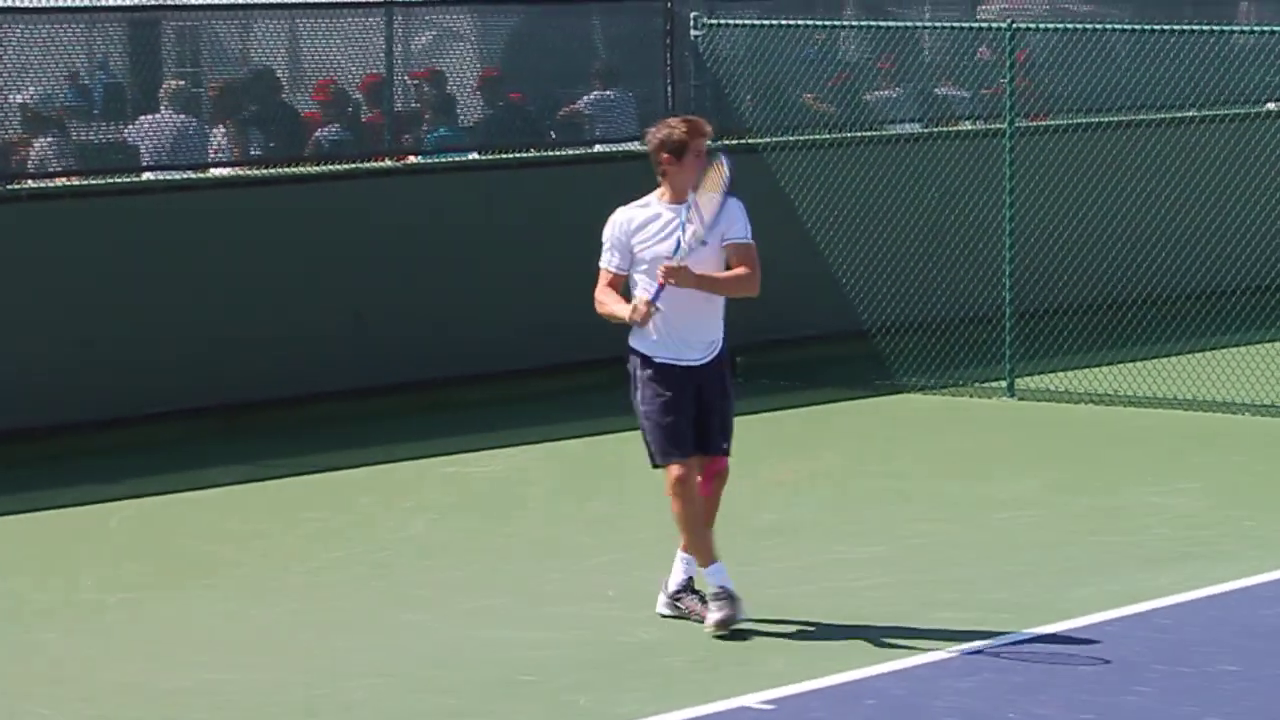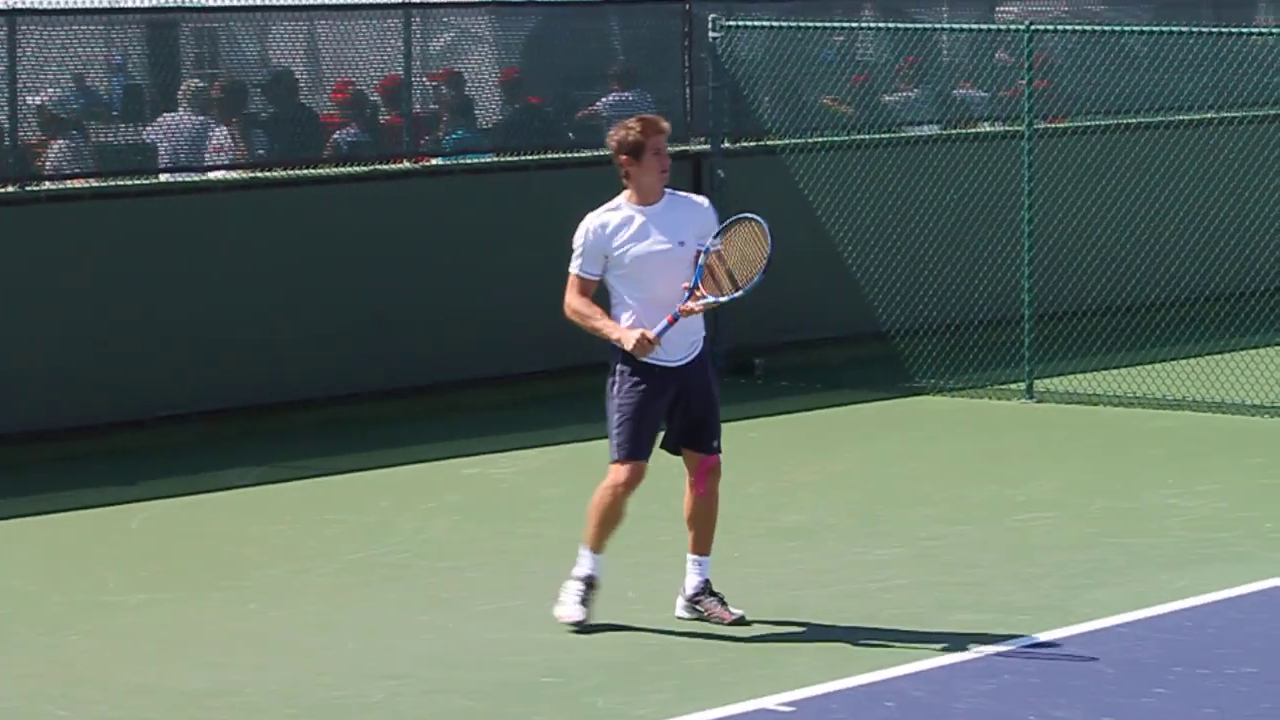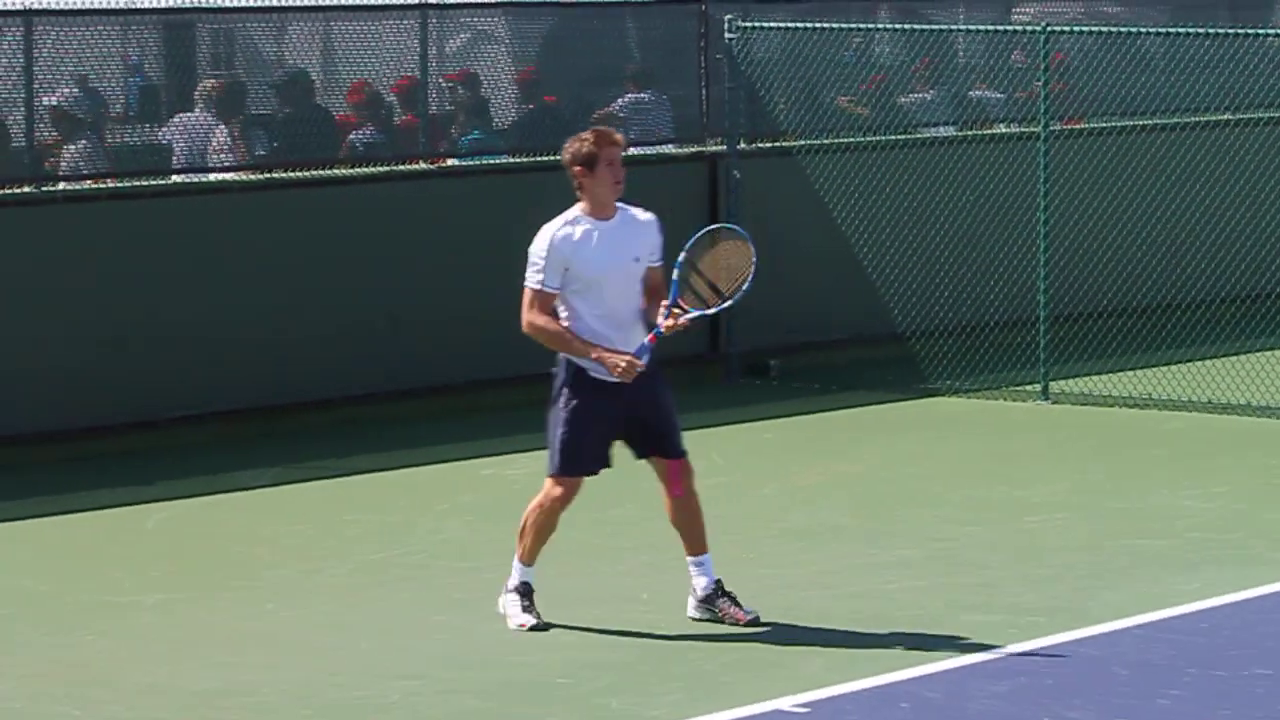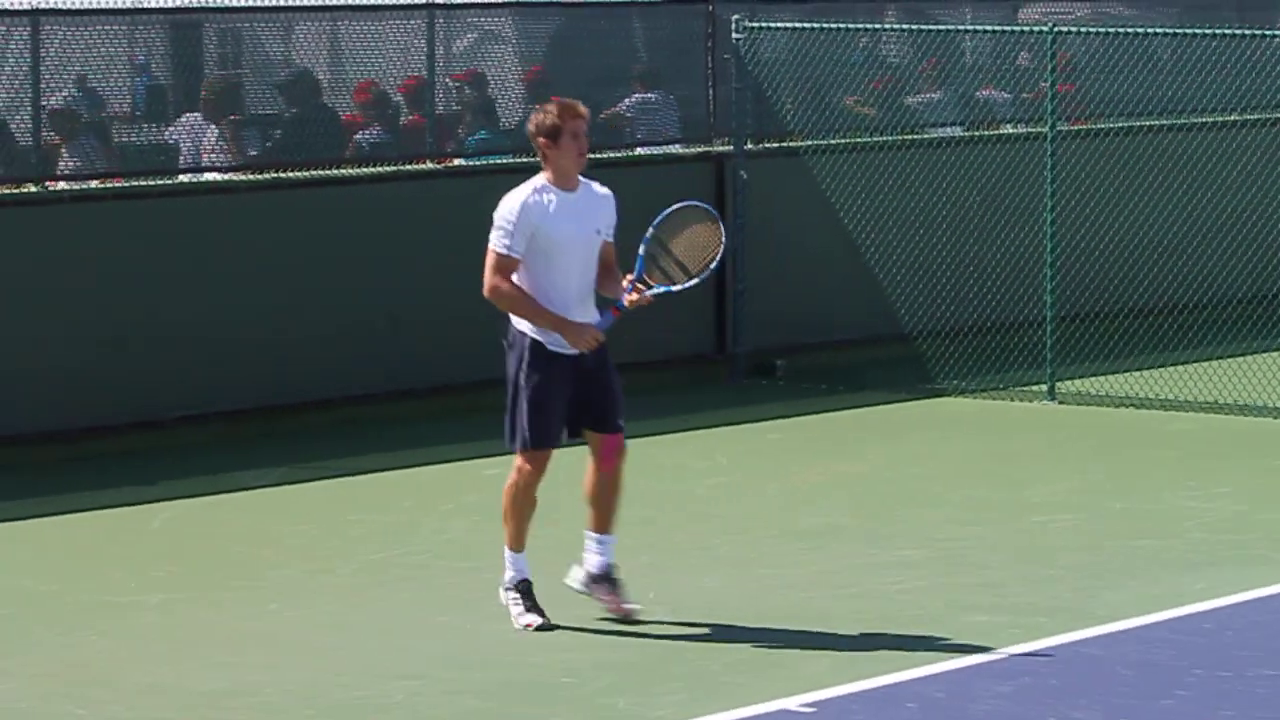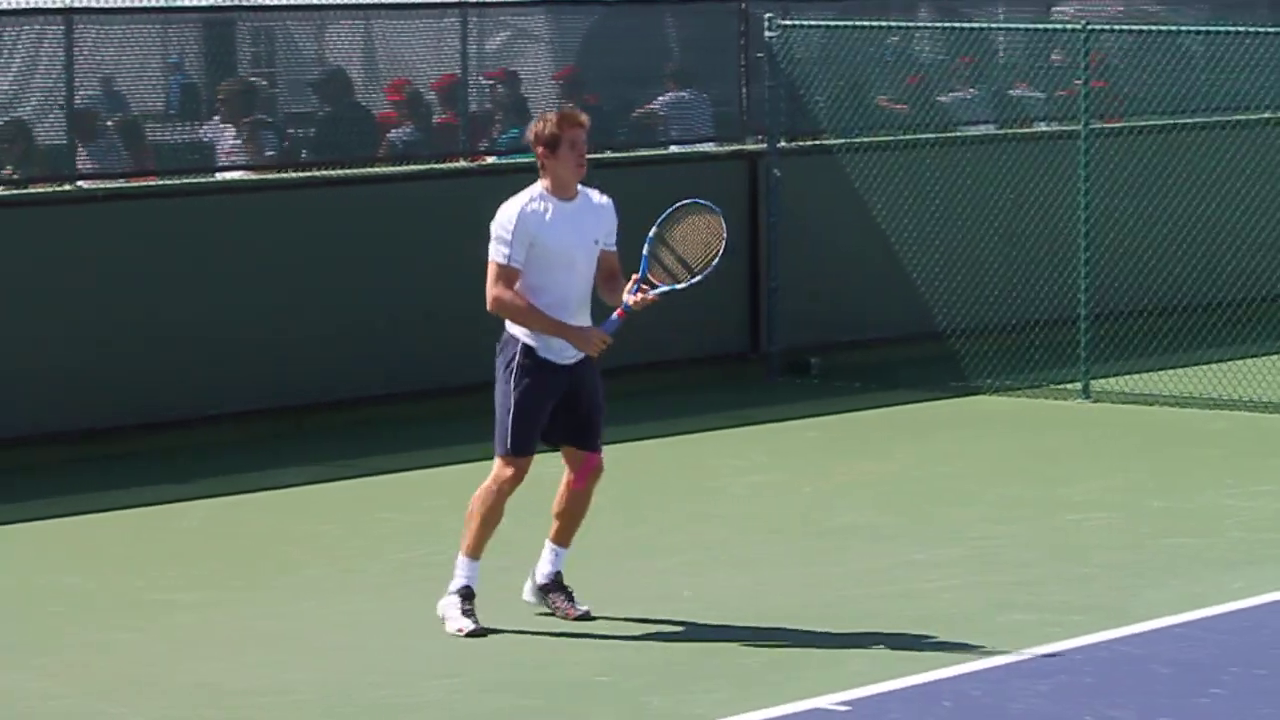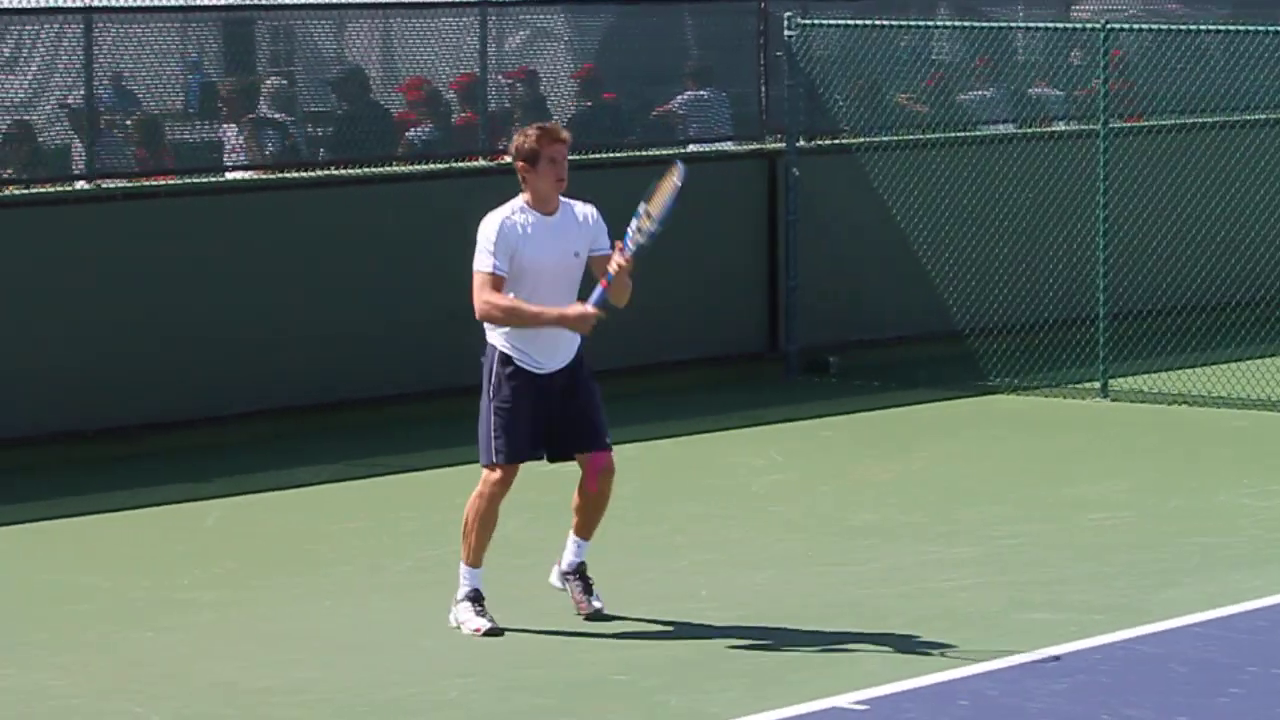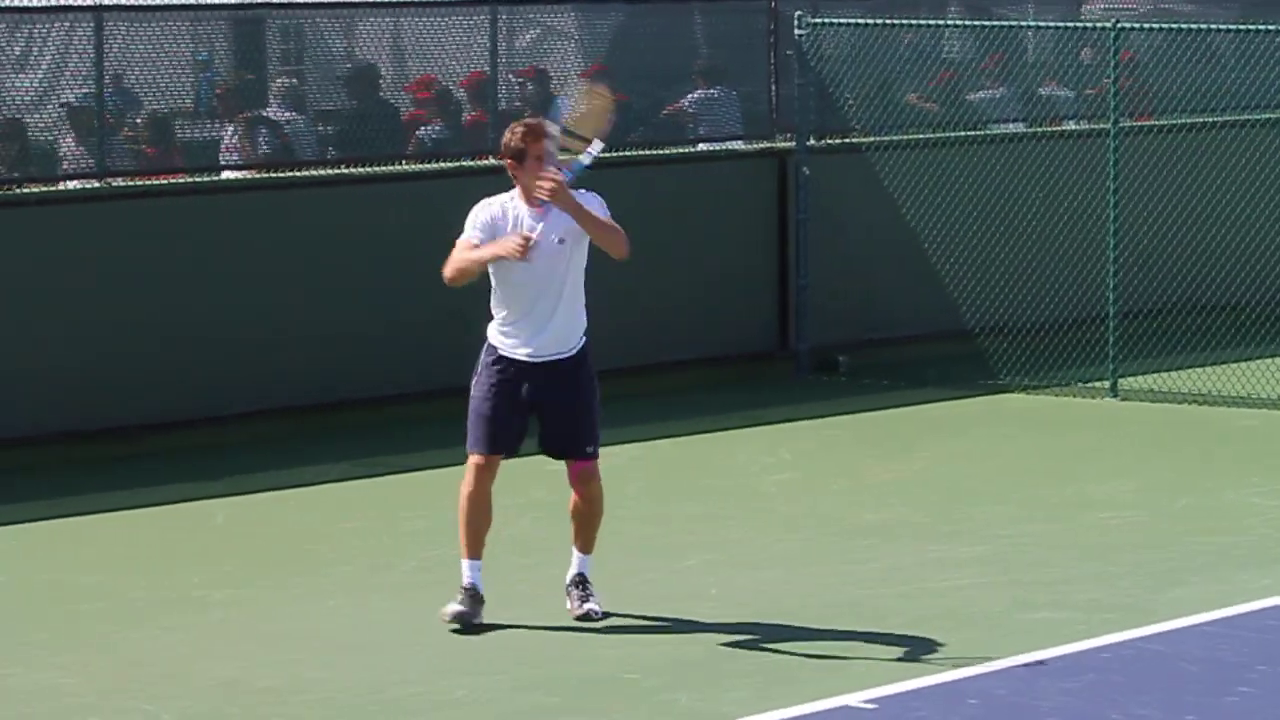
dt=0.2s
person 1, frame 1
left shoulder: (727, 211)
right shoulder: (627, 222)
left elbow: (750, 281)
right elbow: (603, 294)
left wrist: (694, 279)
right wrist: (629, 310)
left hip: (710, 361)
right hip: (655, 364)
left knee: (713, 472)
right knee: (679, 475)
left ankle: (683, 585)
right ankle: (719, 585)
person 1, frame 2
left shoulder: (698, 210)
right shoulder: (598, 226)
right elbow: (575, 301)
left wrist: (704, 297)
right wrist: (621, 333)
left hip: (691, 360)
right hip: (637, 365)
left knee: (705, 470)
right knee: (625, 474)
left ankle: (697, 587)
right ankle: (583, 576)
person 1, frame 3
left shoulder: (645, 225)
right shoulder: (556, 239)
right elbow: (534, 320)
left wrist: (664, 314)
right wrist: (601, 355)
left hip: (639, 370)
right hip: (585, 377)
left knee: (677, 473)
right knee: (562, 488)
left ankle: (706, 588)
right ankle: (518, 586)
person 1, frame 4
left shoulder: (602, 199)
right shoulder: (521, 206)
right elbow: (495, 285)
left wrist: (622, 289)
right wrist: (564, 327)
left hip: (586, 344)
right hip: (537, 347)
left knee: (610, 451)
right knee: (530, 465)
left ankle: (599, 567)
right ankle: (517, 580)
person 1, frame 5
left shoulder: (600, 208)
right shoulder: (518, 214)
left elbow: (609, 276)
right elbow: (498, 296)
left wrist: (628, 292)
right wrist: (568, 332)
left hip: (575, 358)
right hip: (529, 356)
left knee: (587, 466)
right knee: (510, 470)
left ankle: (546, 579)
right ankle: (459, 591)
person 1, frame 6
left shoulder: (586, 217)
right shoulder: (500, 225)
left elbow: (619, 297)
right elbow: (486, 303)
left wrist: (619, 274)
right wrist: (560, 315)
left hip: (566, 364)
right hip: (510, 365)
left knee: (600, 469)
right knee: (497, 478)
left ankle: (572, 564)
right ankle: (467, 594)
person 1, frame 7
left shoulder: (583, 206)
right shoulder: (493, 210)
left elbow: (620, 248)
right elbow: (453, 272)
left wrist: (568, 201)
right wrist: (493, 251)
left hip: (568, 359)
right hip: (505, 355)
left knee: (585, 476)
right knee: (480, 466)
left ankle: (579, 575)
right ankle: (473, 586)
